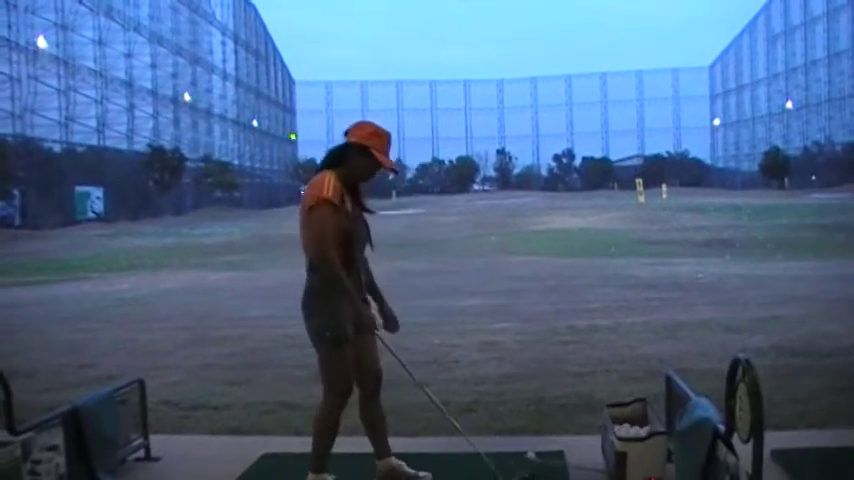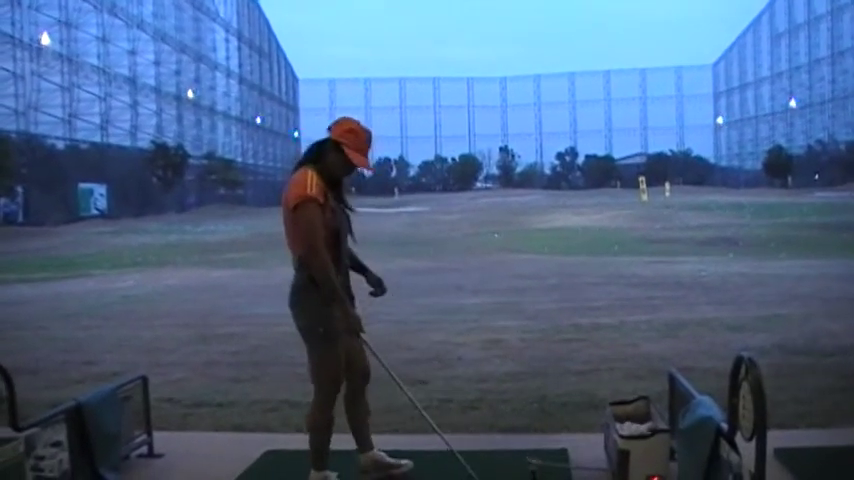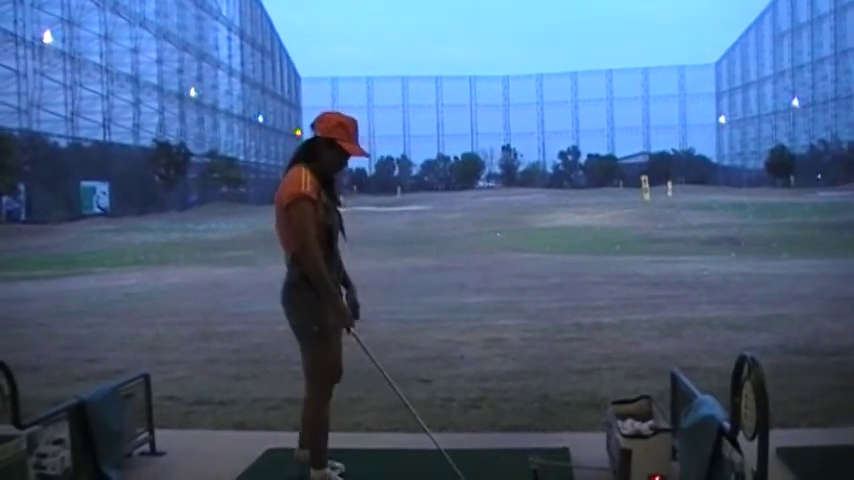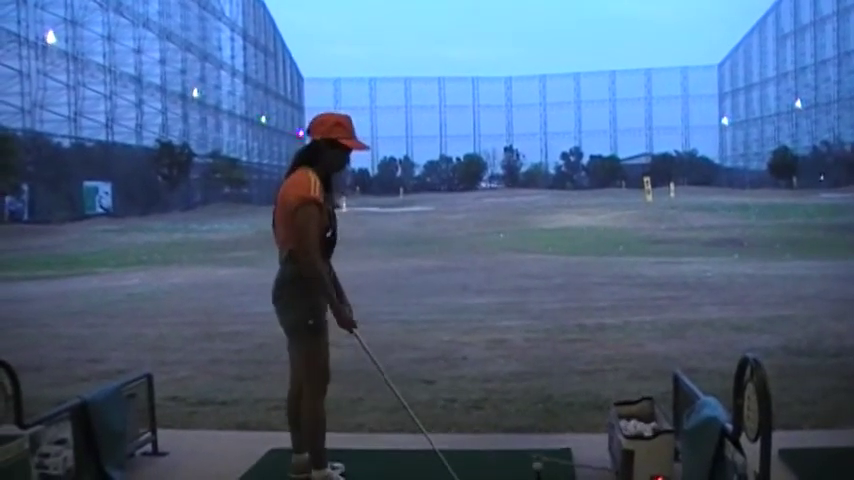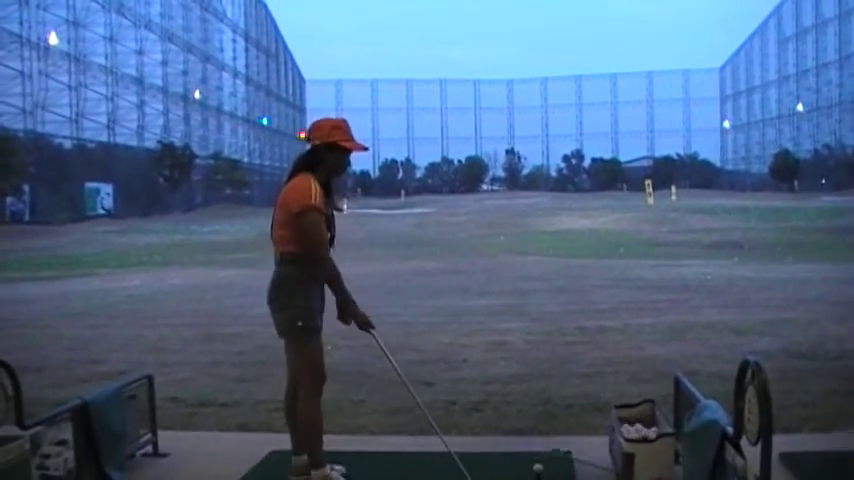
dt=0.3s
person 1, frame 1
left shoulder: (347, 193)
right shoulder: (325, 188)
right elbow: (325, 256)
left wrist: (379, 302)
right wrist: (358, 307)
left hip: (349, 298)
right hip: (328, 299)
left knee: (372, 381)
right knee: (338, 392)
person 1, frame 2
left shoulder: (327, 188)
right shoulder: (307, 185)
right elbow: (315, 255)
left wrist: (367, 273)
right wrist: (345, 308)
left hip: (333, 295)
right hip: (316, 297)
left knee: (359, 375)
right knee: (329, 388)
person 1, frame 3
left shoulder: (318, 185)
right shoulder: (301, 184)
right elbow: (308, 252)
left wrist: (349, 288)
right wrist: (336, 303)
left hip: (320, 292)
right hip: (309, 293)
left knee: (326, 377)
right knee: (321, 383)
person 1, frame 4
left shoulder: (313, 184)
right shoulder: (307, 186)
right elbow: (308, 255)
left wrist: (340, 295)
right wrist: (335, 305)
left hip: (302, 290)
right hip: (301, 291)
left knee: (303, 380)
right knee: (316, 383)
person 1, frame 5
left shoulder: (314, 188)
right shoulder: (307, 191)
right elbow: (321, 257)
left wrist: (344, 300)
right wrist: (350, 306)
left hip: (300, 290)
right hip: (296, 291)
left knee: (300, 381)
right knee: (312, 383)
